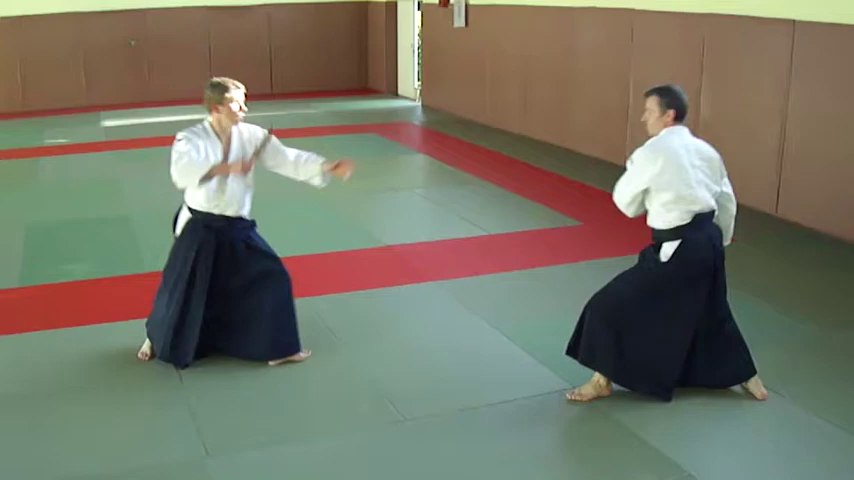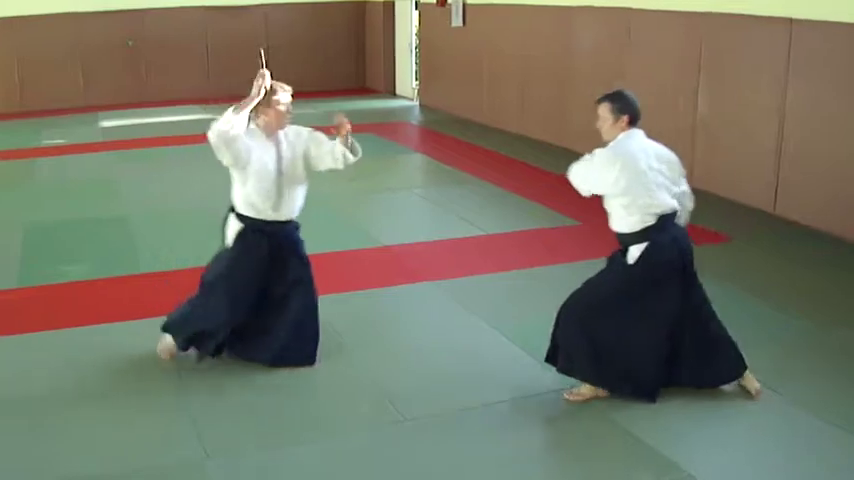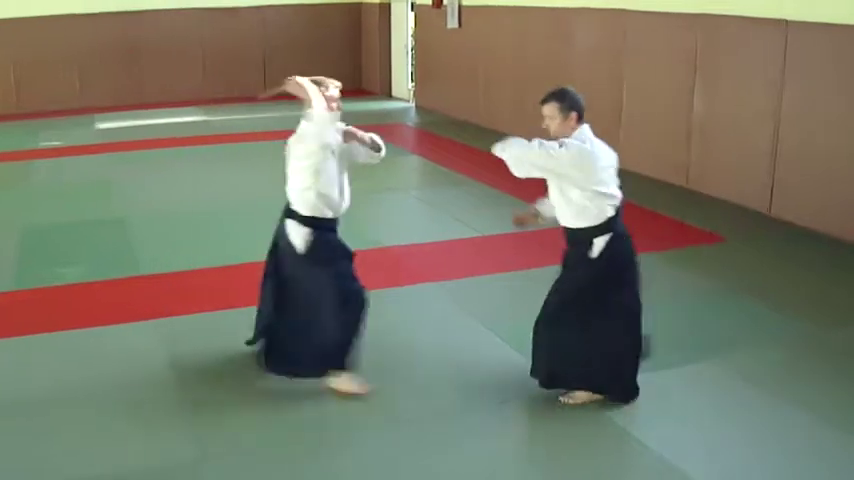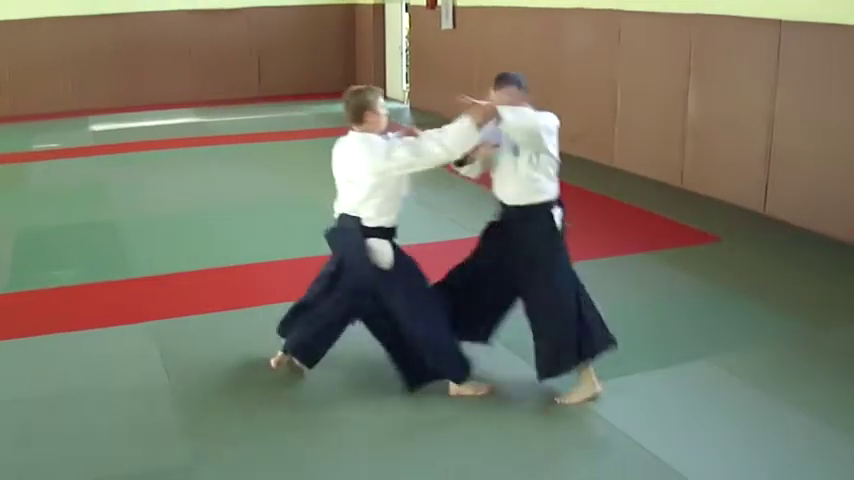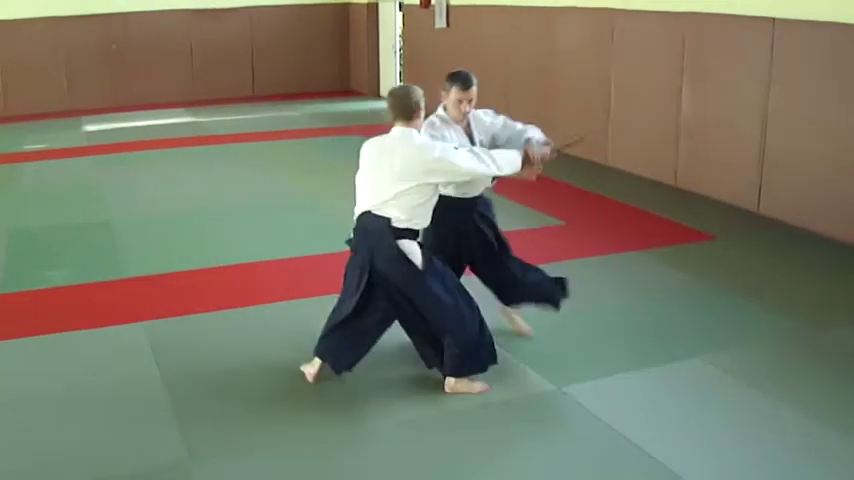
dt=0.2s
person 1, frame 1
left shoulder: (652, 152)
right shoulder: (707, 152)
left elbow: (626, 201)
right elbow: (726, 202)
left wrist: (648, 199)
right wrist: (720, 241)
left hip: (676, 248)
right hip: (708, 240)
left knee: (612, 306)
right knee: (712, 311)
left ankle: (602, 380)
right ankle: (748, 378)
person 1, frame 2
left shoulder: (609, 157)
right shoulder: (661, 153)
left elbow: (580, 178)
right elbow: (684, 200)
left wrist: (591, 159)
left hip: (644, 253)
right hip: (674, 241)
left knee: (583, 311)
right knee: (691, 311)
left ankle: (596, 383)
right ankle: (740, 374)
person 1, frame 3
left shoulder: (575, 151)
right shoulder: (588, 147)
left elbow: (526, 160)
left wrist: (504, 146)
right wrist: (540, 211)
left hip: (599, 245)
right hip: (598, 238)
left knee: (566, 312)
left ankle: (599, 385)
person 1, frame 4
left shoulder: (543, 122)
right shoulder: (493, 130)
left elbow: (534, 125)
right elbow: (471, 165)
left wrist: (502, 109)
right wrist: (469, 156)
left hip: (542, 221)
right hip: (509, 219)
left knee: (555, 296)
right knee: (478, 278)
left ankle: (586, 377)
right ankle: (453, 335)
person 1, frame 5
left shoulder: (484, 120)
right shoulder: (434, 128)
left elbow: (517, 132)
left wrist: (536, 142)
left hip: (476, 202)
right hip: (446, 208)
left knee: (499, 258)
left ankle: (510, 307)
person 2, frame 1
left shoulder: (254, 137)
right shoulder: (191, 139)
left elbow: (290, 160)
right elbow: (182, 175)
left wrist: (327, 169)
right wrist: (223, 168)
left hip: (237, 227)
right hip: (199, 227)
left knee: (270, 279)
right knee: (182, 288)
left ankle: (277, 347)
right ankle: (156, 339)
person 2, frame 2
left shoulder: (300, 139)
right shoulder: (243, 144)
left elbow: (339, 158)
right elbow: (218, 134)
left wrist: (344, 139)
right wrist: (250, 100)
left hip: (285, 232)
right hip: (249, 231)
left knee: (297, 293)
right knee: (224, 292)
left ankle: (285, 352)
right ankle: (176, 334)
person 2, frame 3
left shoulder: (335, 136)
right shoulder: (304, 145)
left elbow: (375, 152)
right elbow: (320, 141)
left wrist: (362, 137)
right wrist: (314, 96)
left hip: (310, 227)
right hip: (306, 232)
left knee: (295, 296)
right knee: (344, 298)
left ankle: (273, 351)
right ankle: (336, 370)
person 2, frame 4
left shoulder: (344, 147)
right shoulder: (388, 151)
right elbow: (441, 147)
left wrist: (412, 140)
right wrist: (475, 117)
left hip: (345, 236)
right hip: (372, 245)
left knee: (331, 296)
right knee: (423, 309)
left ankle: (289, 352)
right ankle: (455, 379)
person 2, frame 5
left shoulder: (370, 148)
right shoulder: (433, 153)
right elbow: (482, 162)
right wrist: (521, 158)
left hip: (365, 234)
right hip: (399, 245)
left knee: (357, 299)
right knee: (448, 304)
left ankle: (321, 362)
right ankle: (457, 376)
